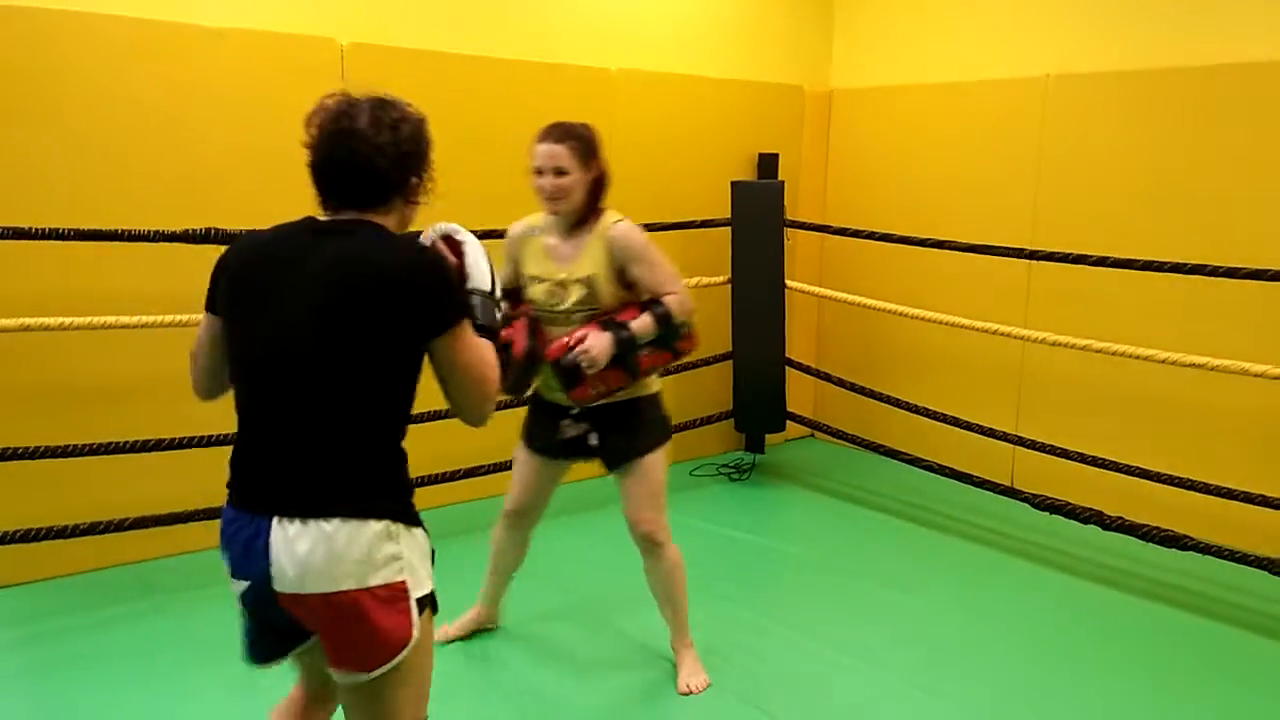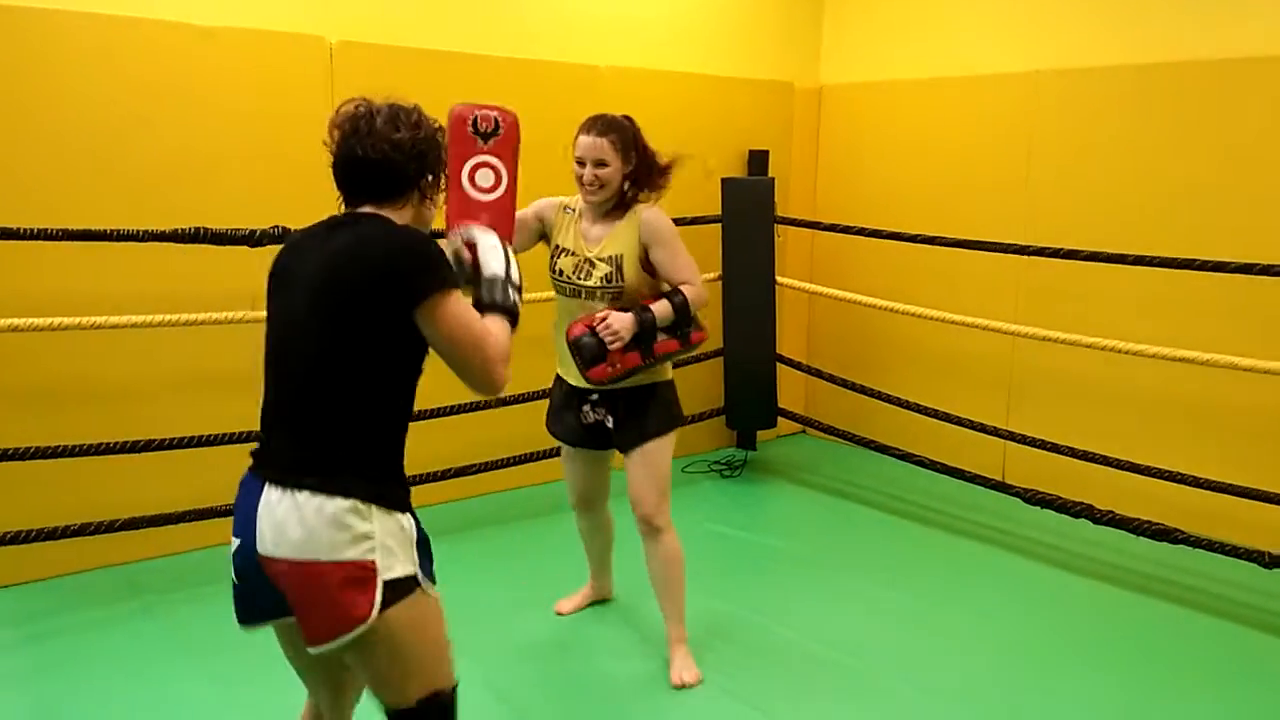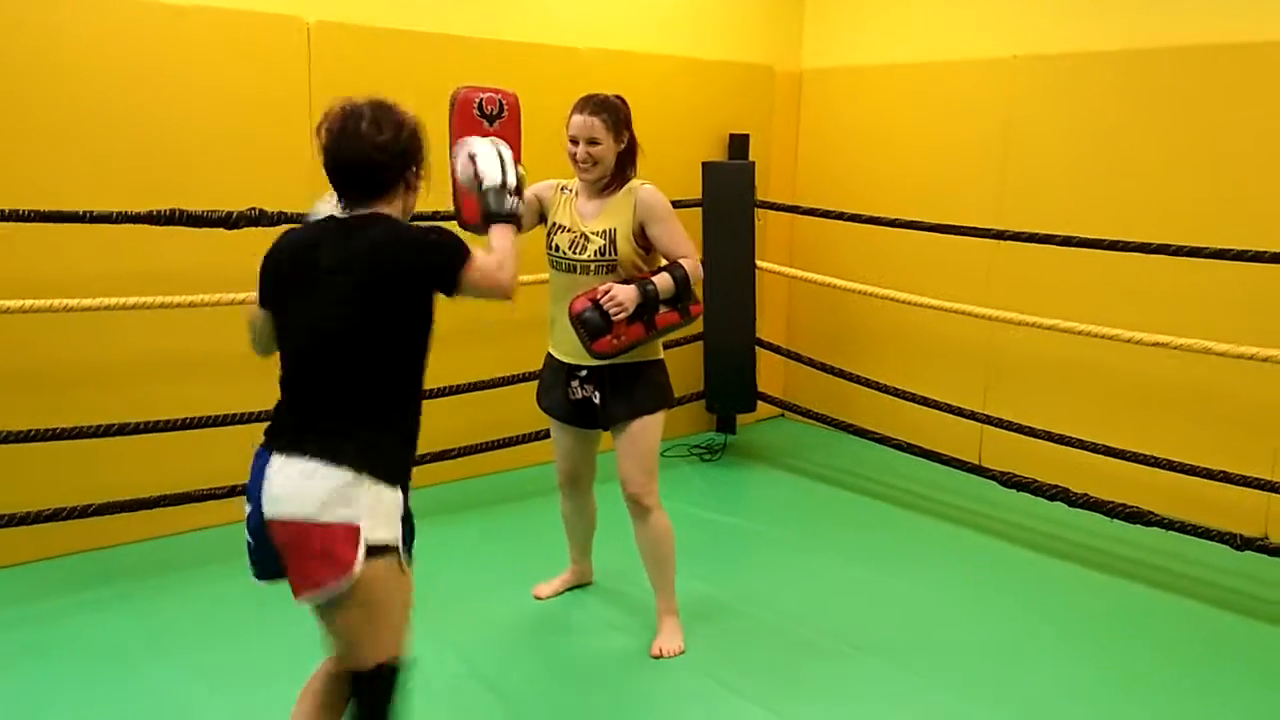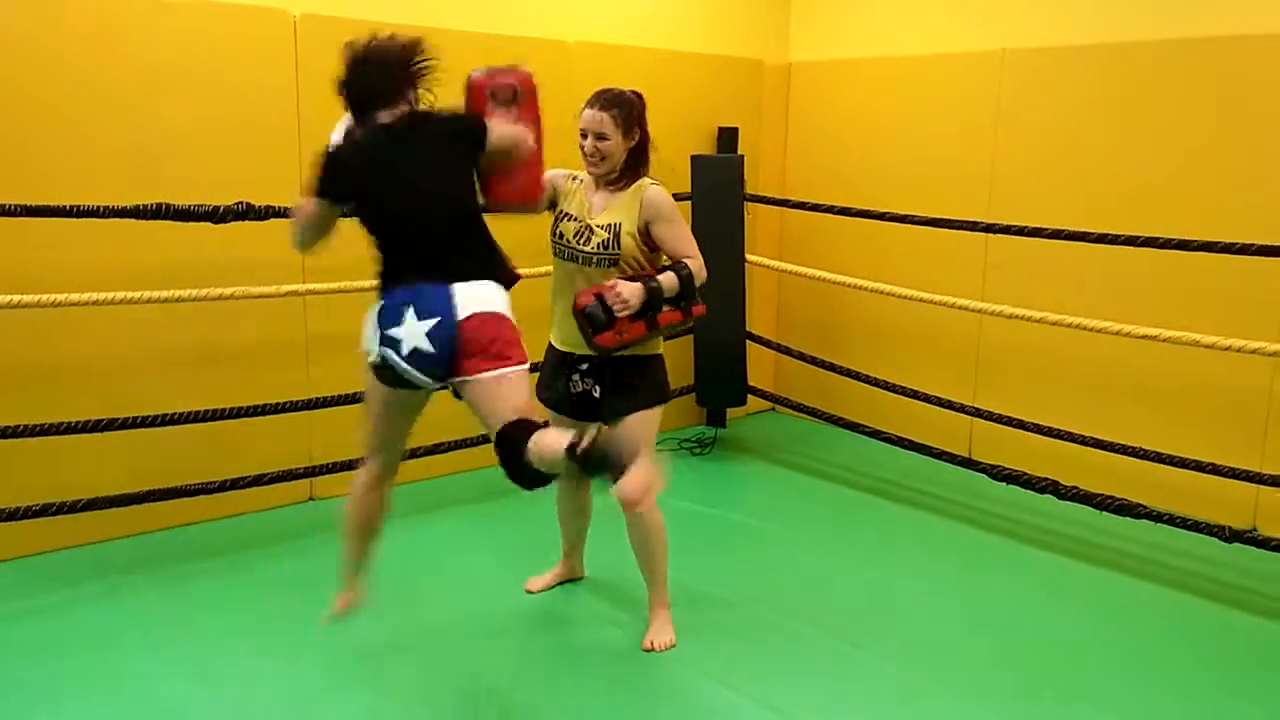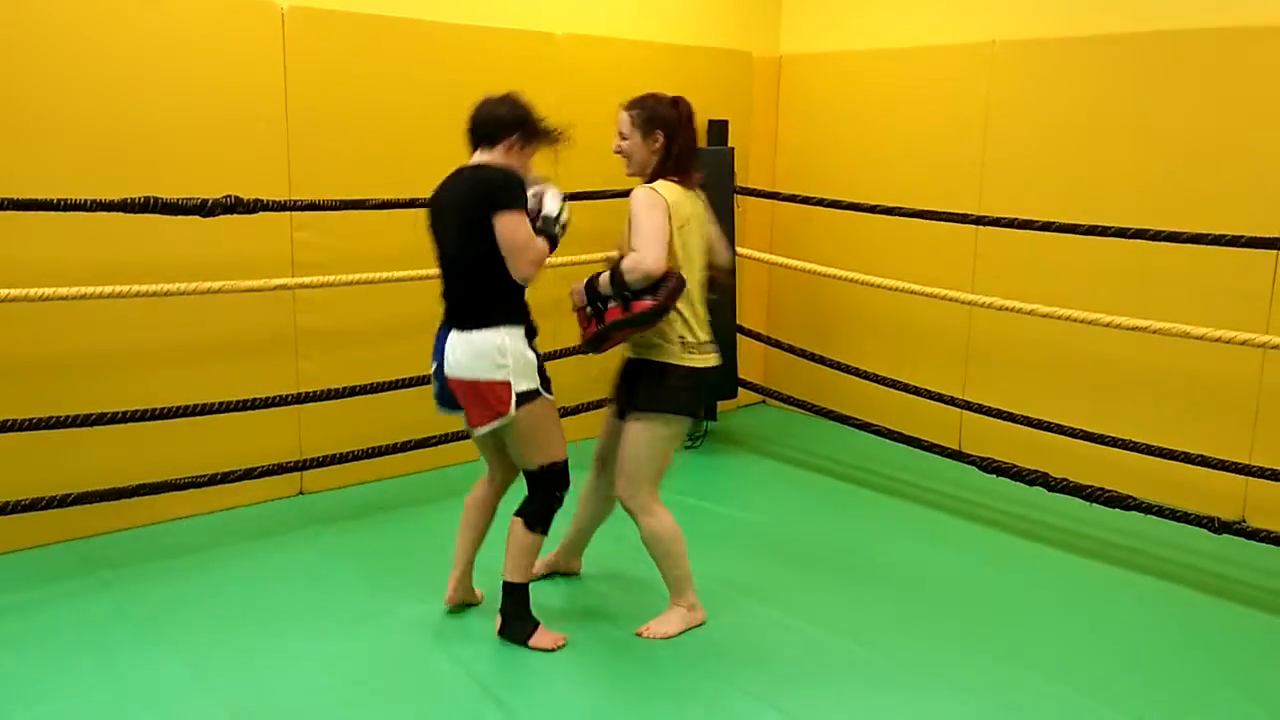
dt=0.4s
person 1, frame 1
left shoulder: (245, 258)
right shoulder: (417, 270)
left elbow: (205, 382)
right elbow: (477, 404)
right wrist: (478, 297)
left hip: (250, 536)
right hip: (358, 545)
person 1, frame 2
left shoulder: (296, 253)
right shoulder: (407, 253)
right elbow: (489, 373)
right wrist: (499, 287)
left hip: (263, 512)
right hip: (346, 524)
person 1, frame 3
left shoulder: (290, 250)
right shoulder: (420, 249)
right elbow: (500, 280)
right wrist: (501, 200)
left hip: (275, 482)
right hip: (349, 493)
left knee: (352, 655)
person 1, frame 4
left shoulder: (348, 157)
right shoulder: (445, 128)
left elbow: (303, 238)
right elbow: (522, 144)
left hip: (405, 318)
right hip: (477, 307)
left knee: (379, 467)
right knee: (524, 447)
left ankle: (350, 585)
right ankle: (596, 451)
person 1, frame 5
left shoulder: (446, 192)
right shoulder: (501, 183)
right elbow: (524, 268)
right wrist: (548, 222)
left hip: (456, 348)
right hip: (496, 348)
left knee: (500, 467)
right knee: (548, 481)
left ankle: (459, 582)
right ankle: (513, 615)
person 2, frame 1
left shoulder: (619, 235)
right shoulder: (523, 236)
left elbow: (680, 301)
left wrist: (616, 339)
left hip: (625, 405)
right hip: (555, 401)
left knee: (649, 531)
right knee: (518, 511)
left ankle: (684, 647)
right ankle: (484, 610)
person 2, frame 2
left shoulder: (646, 221)
right shoulder: (553, 213)
left elbow: (695, 292)
left wrist: (637, 319)
left hip: (641, 390)
right hip: (576, 387)
left knee: (651, 515)
right knee: (584, 502)
left ankle: (678, 642)
right ankle: (599, 583)
person 2, frame 3
left shoulder: (642, 198)
right shoulder: (551, 195)
left elbow: (691, 266)
left wrist: (641, 290)
left hip: (632, 368)
right hip: (567, 366)
left knee: (639, 493)
right knee: (571, 480)
left ankle: (668, 614)
right ankle: (579, 567)
person 2, frame 4
left shoulder: (649, 197)
right shoulder: (563, 184)
left elbow: (696, 267)
left wrist: (648, 288)
left hip: (632, 362)
right hip: (567, 357)
left knee: (633, 490)
right knee: (568, 471)
left ankle: (660, 608)
right ankle: (570, 562)
person 2, frame 5
left shoulder: (649, 196)
right shoulder: (691, 196)
left elbow: (649, 265)
right elbow: (722, 262)
left wrist: (594, 286)
left hip: (668, 367)
right hip: (657, 360)
left knee: (636, 495)
right knee: (606, 463)
left ankle: (687, 602)
right ankle: (567, 555)
